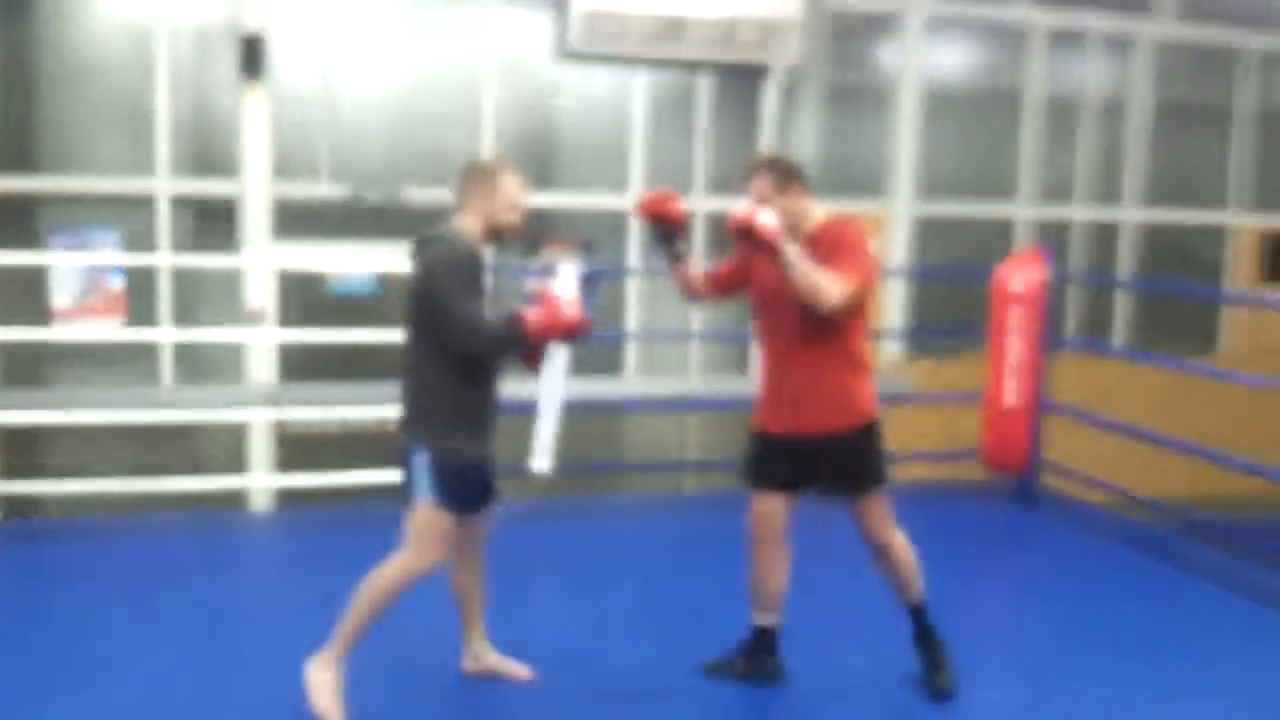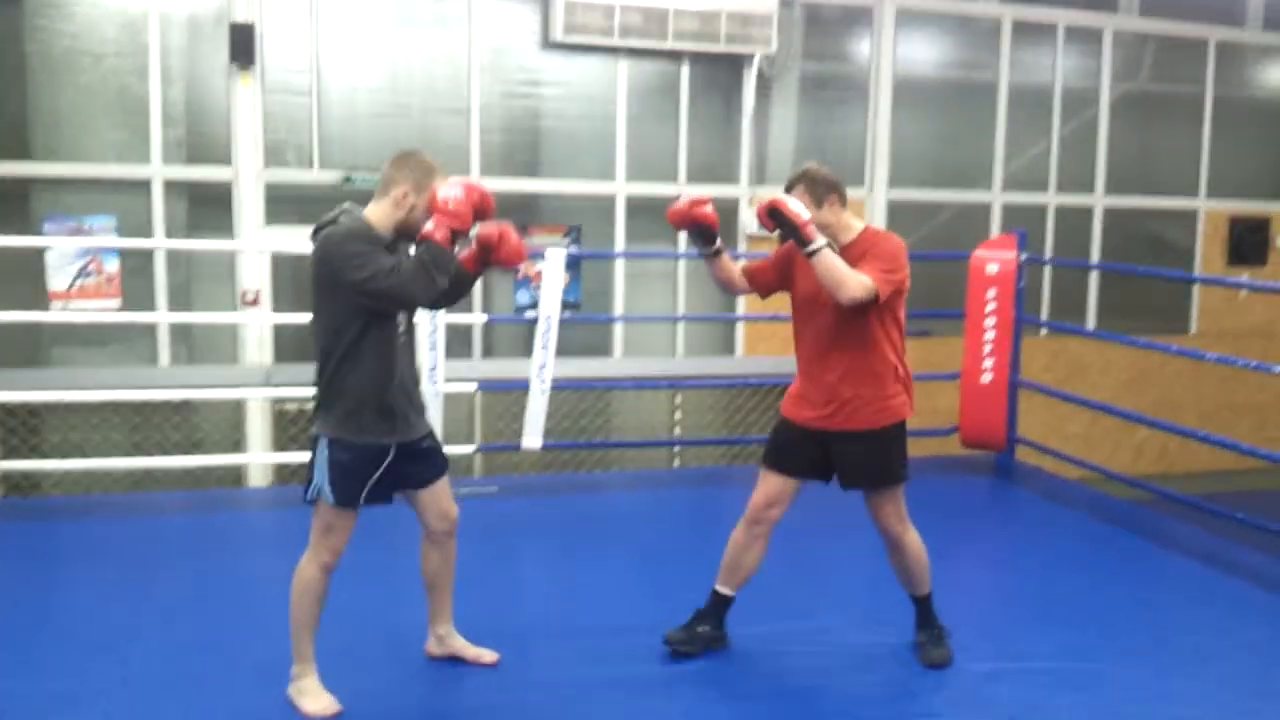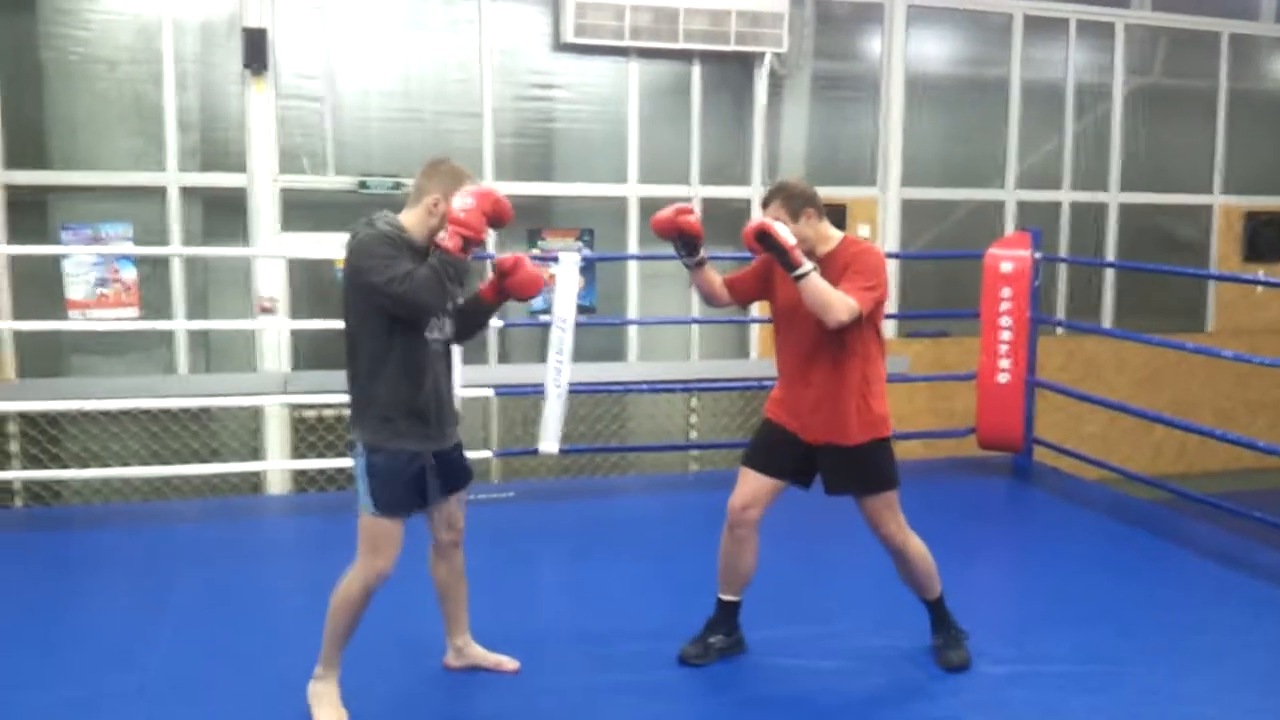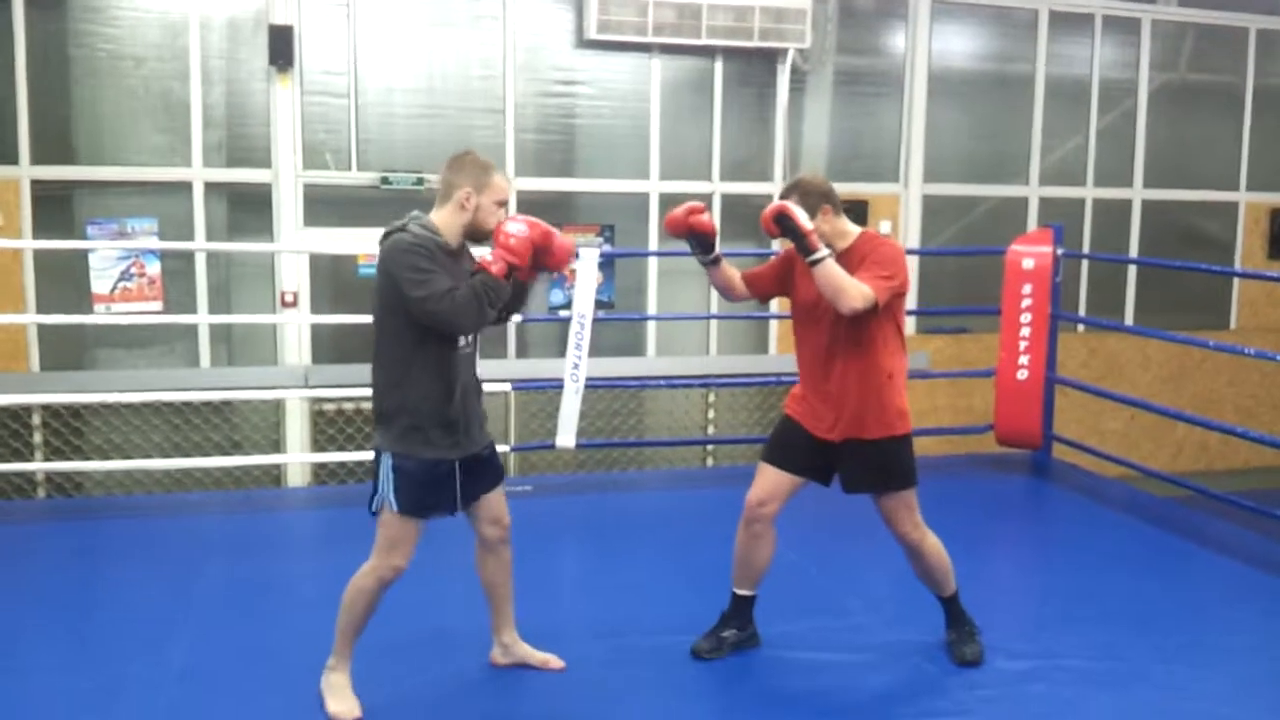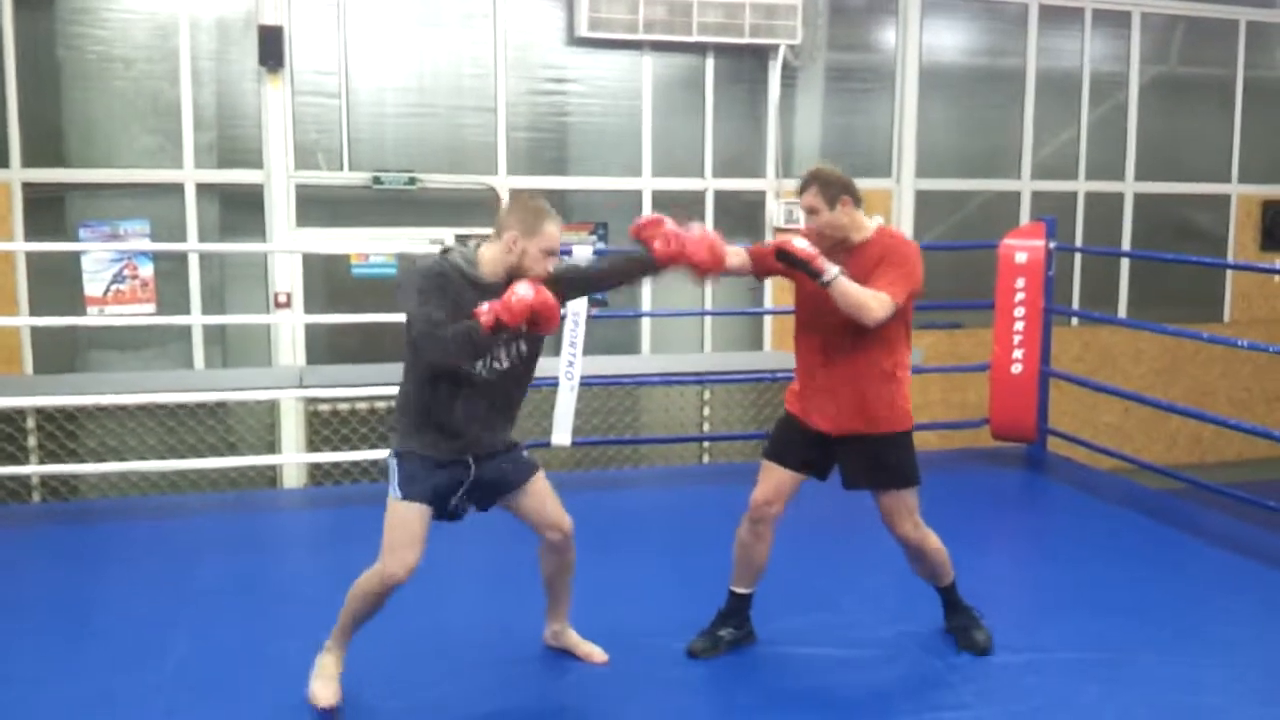
dt=0.5s
person 1, frame 1
left shoulder: (460, 257)
right shoulder: (449, 259)
right elbow: (471, 339)
left wrist: (525, 332)
right wrist: (537, 322)
left hip: (462, 431)
right hip: (439, 434)
left knee: (471, 542)
right knee: (421, 555)
left ankle: (477, 649)
right ankle: (328, 661)
person 1, frame 2
left shoulder: (392, 242)
right shoulder: (340, 243)
left elbow: (438, 293)
right elbow: (411, 288)
left wrist: (479, 256)
right wrist: (443, 230)
left hip: (405, 420)
right hip: (350, 428)
left knee: (442, 522)
right knee: (326, 551)
left ankle: (442, 635)
right ankle: (302, 674)
person 1, frame 3
left shoulder: (428, 253)
right shoulder: (371, 246)
left elbow: (458, 325)
right elbow: (423, 298)
left wrist: (497, 290)
right wrist: (458, 238)
left hip: (436, 429)
right hip: (386, 436)
left knee: (450, 538)
right knee: (376, 565)
left ankle: (460, 645)
person 1, frame 4
left shoulder: (456, 252)
right shoulder: (406, 249)
left elbow: (490, 308)
right elbow: (454, 315)
left wrist: (535, 267)
right wrist: (503, 262)
left hip: (465, 430)
right hip: (413, 440)
left knee: (496, 530)
right knee: (390, 562)
left ankle: (506, 643)
right ankle: (335, 669)
person 1, frame 5
left shoulder: (526, 283)
right shoulder: (437, 277)
left elbow: (598, 275)
right elbow: (436, 350)
left wrist: (665, 254)
right wrist: (497, 316)
left hip: (489, 442)
right hip: (426, 447)
left knee: (558, 531)
right knee: (395, 568)
left ankle: (559, 629)
right ankle: (331, 652)
person 2, frame 1
left shoulder: (845, 238)
right shoulder: (757, 249)
left elbow: (829, 298)
right elbow: (700, 288)
left wrist: (782, 242)
right wrist: (673, 245)
left hip: (842, 416)
right hip: (779, 417)
left knee: (877, 531)
right knee: (764, 529)
left ankle: (928, 641)
right ankle: (762, 649)
person 2, frame 2
left shoulder: (886, 249)
right shoulder: (797, 251)
left elbow: (850, 292)
right elbow: (740, 283)
left wrist: (806, 235)
right wrist: (709, 244)
left hip: (872, 415)
right hip: (807, 411)
left knee: (893, 526)
right knee: (759, 512)
left ankle: (928, 623)
right ankle: (710, 621)
person 2, frame 3
left shoulder: (864, 258)
right shoulder: (775, 264)
left elbow: (837, 314)
right elbow: (719, 295)
left wrist: (793, 258)
right wrist: (692, 253)
left hip: (856, 424)
right hip: (790, 416)
left knee: (892, 532)
right knee: (740, 512)
left ankle: (944, 625)
right ankle: (724, 627)
person 2, frame 4
left shoulder: (884, 252)
right shoulder: (796, 259)
left elbow: (851, 301)
right elbow: (737, 289)
left wrist: (809, 244)
right wrist: (707, 252)
left hip: (876, 420)
right hip: (811, 414)
left knee: (909, 531)
right knee: (757, 507)
left ankle: (958, 621)
right ankle: (738, 621)
person 2, frame 5
left shoulder: (898, 252)
right shoulder: (804, 246)
left elbow: (873, 314)
right elbow: (732, 260)
left wrist: (820, 267)
right wrist: (685, 244)
left hip: (877, 416)
right hip: (808, 409)
left knee: (908, 530)
right knee: (761, 509)
left ankle: (956, 610)
right ankle: (734, 620)
